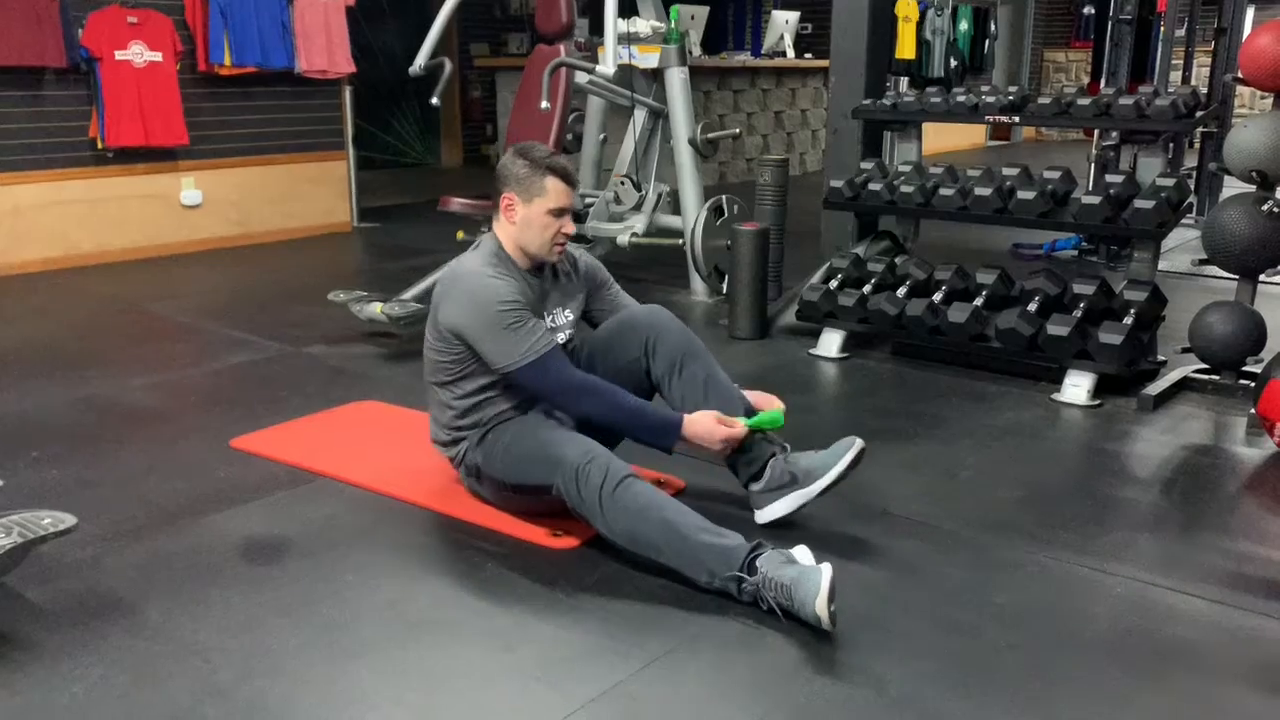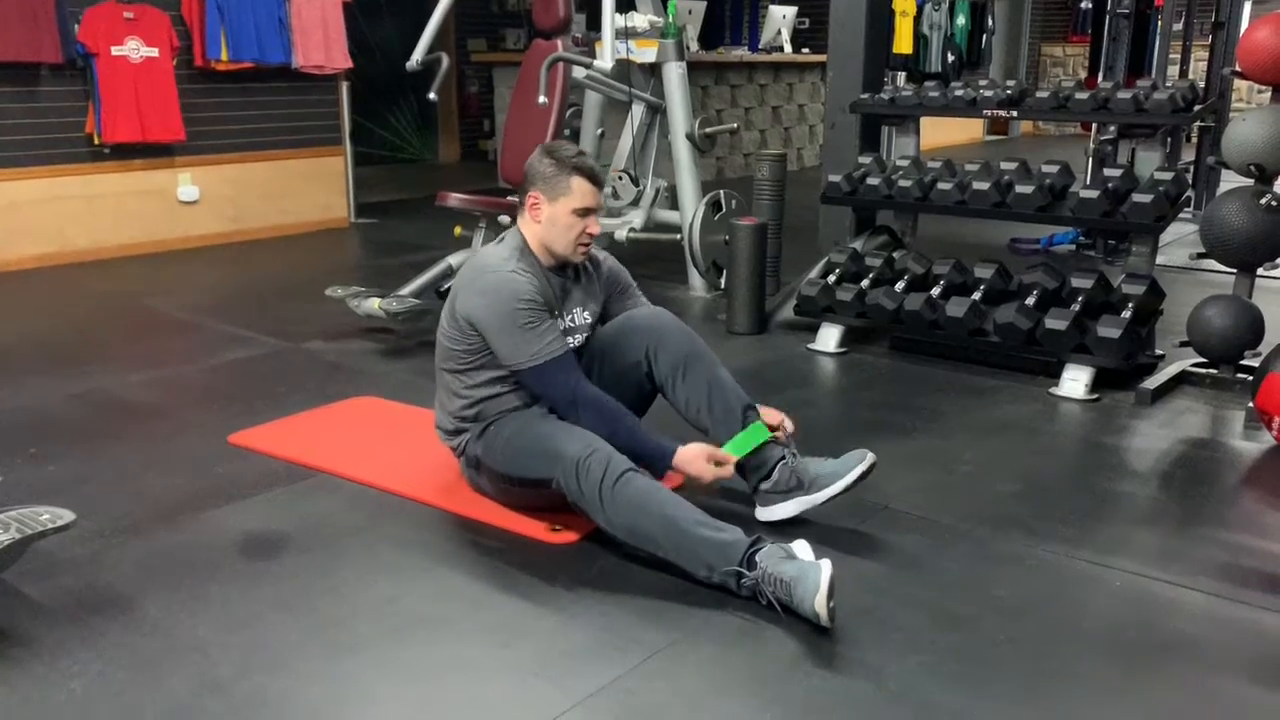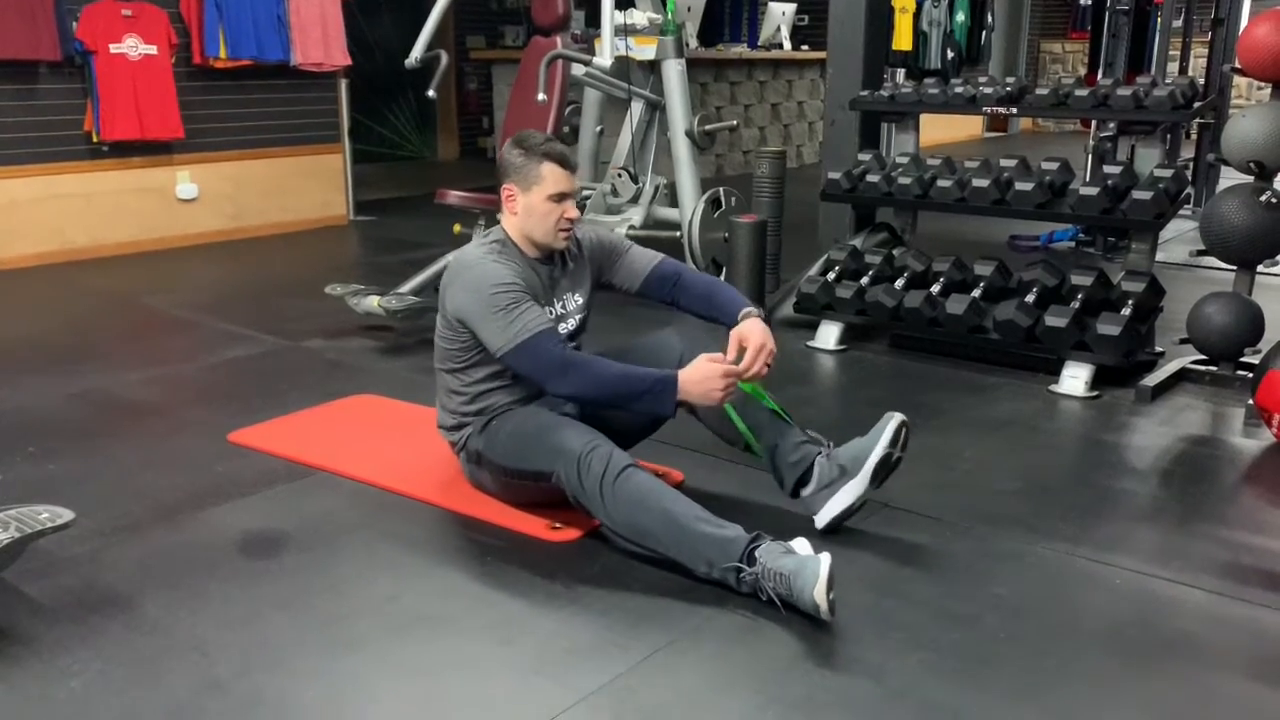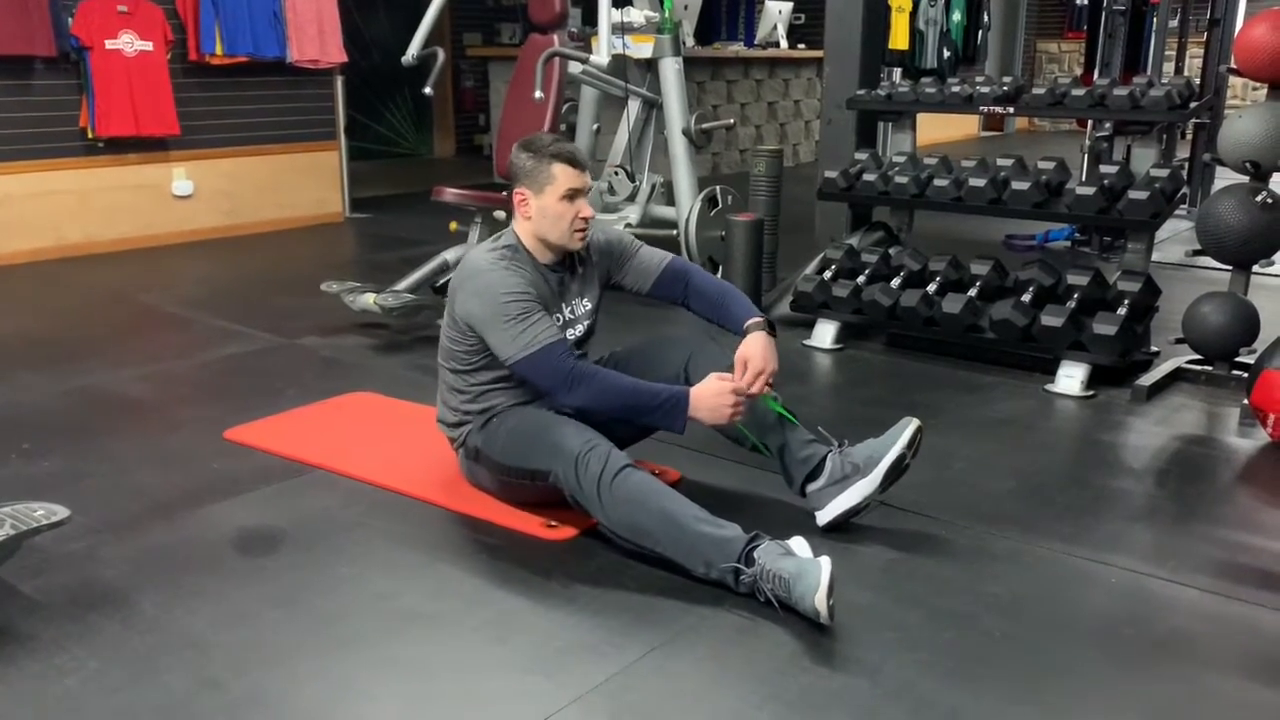
dt=0.5s
person 1, frame 1
left shoulder: (570, 264)
right shoulder: (479, 288)
left elbow: (646, 341)
right elbow: (569, 390)
left wrist: (734, 397)
right wrist: (681, 428)
right hip: (494, 440)
left knee: (653, 323)
right knee: (586, 467)
left ankle: (767, 472)
right ankle: (759, 574)
person 1, frame 2
left shoulder: (593, 265)
right shoulder: (501, 282)
left elbow: (666, 339)
right elbow: (573, 398)
left wrist: (748, 410)
right wrist: (672, 458)
left hip: (564, 405)
right hip: (495, 434)
left knee: (655, 330)
right knee: (586, 460)
left ankle: (774, 473)
right ankle: (761, 568)
person 1, frame 3
left shoulder: (583, 245)
right shoulder: (482, 275)
left elbow: (676, 280)
right elbow: (559, 371)
left wrist: (747, 314)
right wrist: (678, 387)
left hip: (571, 398)
right hip: (498, 429)
left knee: (678, 349)
right knee: (588, 457)
left ankle: (816, 473)
right ankle: (758, 565)
person 1, frame 4
left shoulder: (594, 247)
right shoulder: (491, 279)
left elbow: (687, 281)
right elbow: (568, 382)
left wrist: (755, 329)
right wrist: (687, 403)
left hip: (573, 401)
right hip: (497, 428)
left knee: (696, 352)
right knee: (587, 458)
left ankle: (823, 473)
right ankle: (759, 566)
